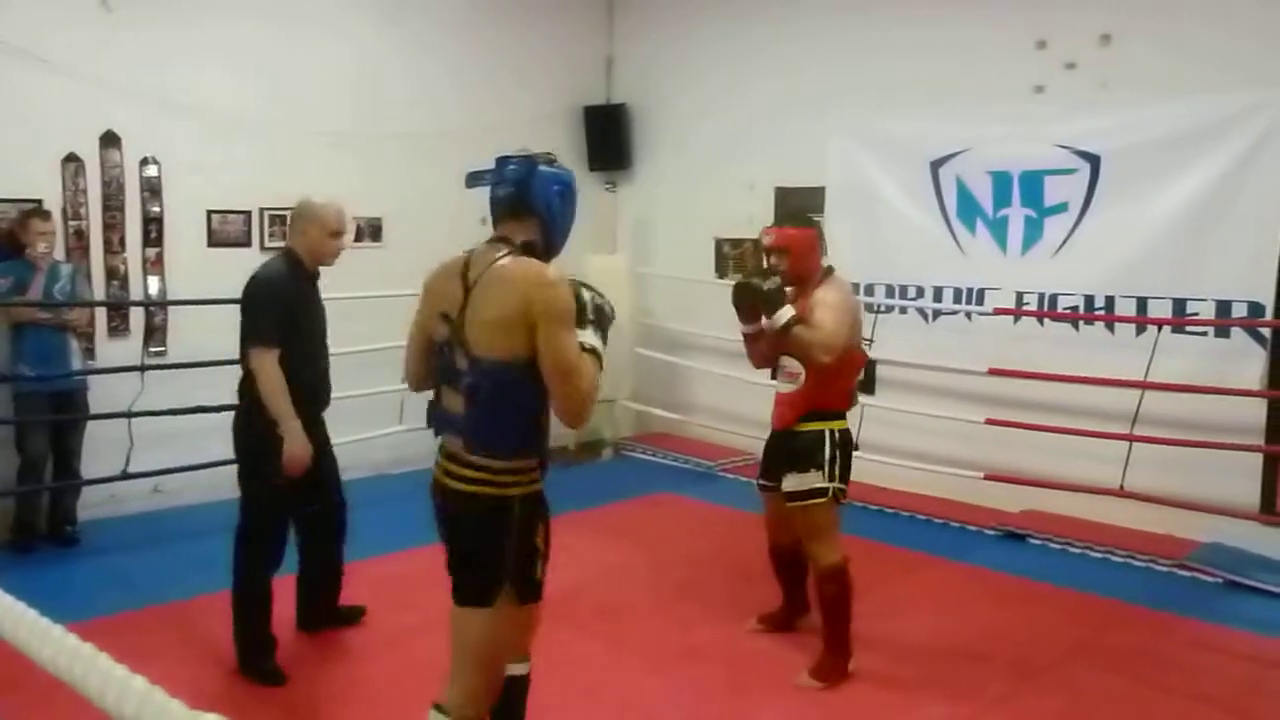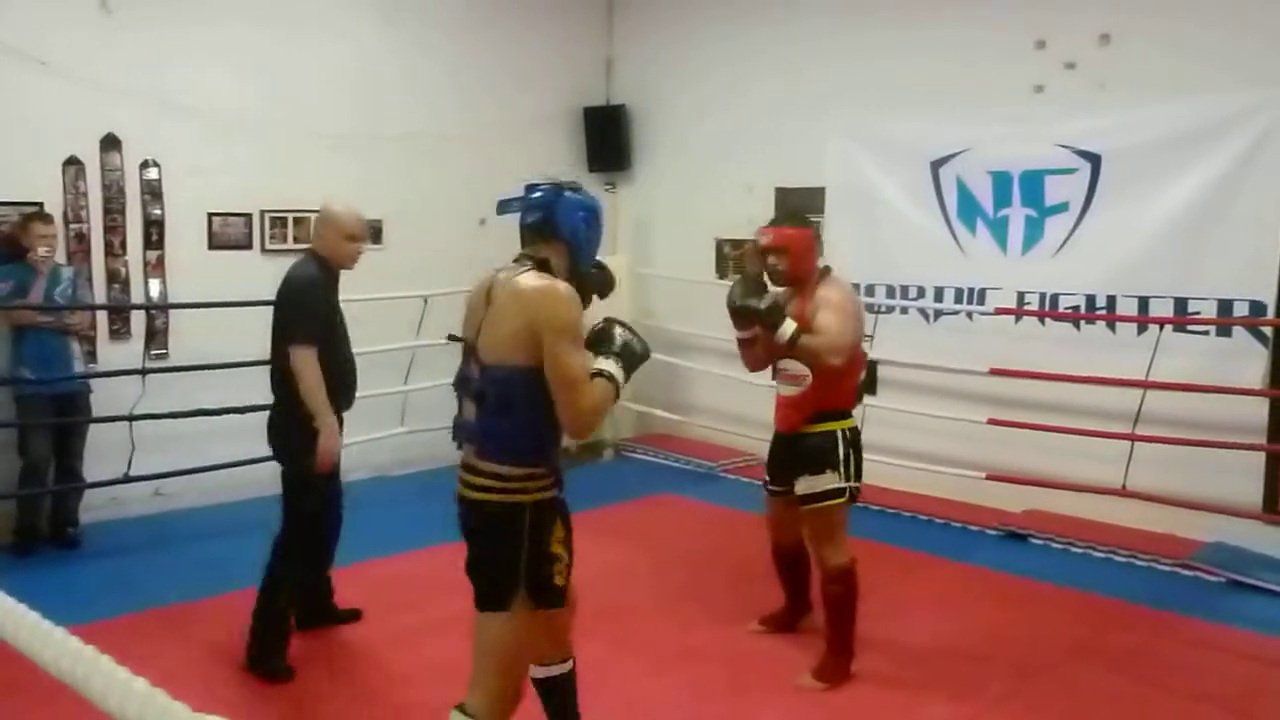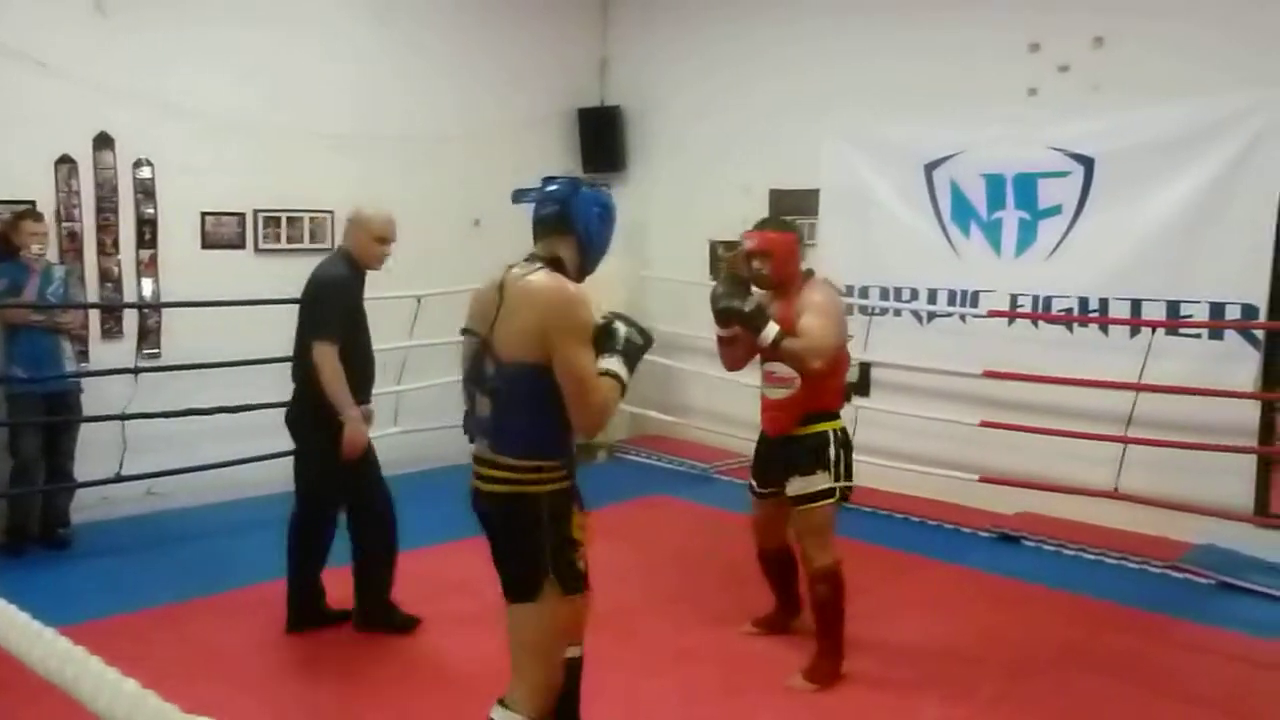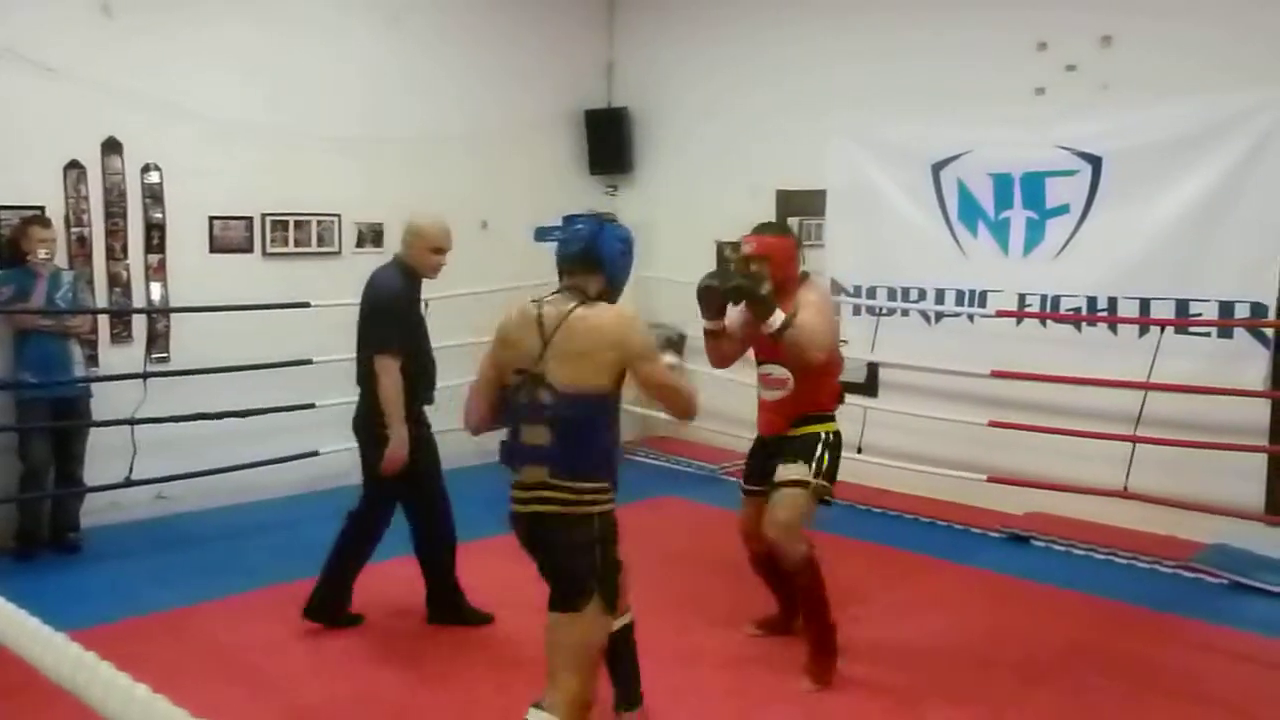
dt=0.3s
person 1, frame 1
left shoulder: (445, 277)
right shoulder: (542, 284)
left elbow: (418, 375)
right elbow: (575, 408)
right wrist: (591, 331)
left hip: (454, 480)
right hip: (502, 494)
left knee: (515, 630)
person 1, frame 2
left shoulder: (489, 289)
right shoulder: (551, 296)
right elbow: (578, 420)
right wrist: (616, 357)
left hip: (484, 487)
right hip: (517, 500)
left knee: (554, 620)
person 1, frame 3
left shoulder: (490, 290)
right shoulder: (563, 297)
right elbow: (589, 419)
right wrist: (619, 355)
left hip: (494, 480)
right hip: (534, 492)
left knee: (570, 610)
person 1, frame 4
left shoulder: (513, 324)
right shoulder: (618, 326)
left elbow: (478, 419)
right elbow: (684, 406)
right wrist: (665, 356)
left hip: (528, 505)
right hip: (578, 511)
left knee: (609, 591)
person 2, frame 1
left shoulder: (833, 296)
right shoulder: (793, 296)
left elbow: (823, 352)
right elbow: (763, 359)
left wrist: (778, 312)
right wrist: (752, 318)
left hip: (820, 435)
right hip: (786, 430)
left knee: (820, 542)
right knee: (778, 528)
left ankle: (837, 654)
right ankle: (793, 607)
person 2, frame 2
left shoulder: (835, 296)
right shoulder: (783, 298)
left elbow: (833, 355)
right elbow: (756, 362)
left wrist: (779, 324)
right wrist: (746, 322)
left hip: (828, 436)
right hip: (790, 433)
left knee: (829, 545)
right knee: (781, 529)
left ankle: (839, 655)
right ankle: (795, 608)
person 2, frame 3
left shoulder: (818, 298)
right shoulder: (766, 301)
left elbow: (815, 358)
right elbow: (733, 362)
left wrist: (761, 327)
right wrist: (728, 320)
left hip: (816, 437)
right hip: (775, 435)
left knee: (816, 547)
right knee: (766, 530)
left ankle: (829, 656)
right ankle: (788, 610)
person 2, frame 4
left shoulder: (813, 299)
right shoulder: (754, 306)
left elbow: (817, 353)
right elbow: (720, 357)
left wrist: (768, 310)
right wrist: (713, 314)
left hip: (810, 437)
right hip: (773, 437)
left knee: (783, 537)
right knee: (753, 535)
left ankle: (822, 645)
right ankle: (792, 611)
person 3, frame 1
left shoulder: (306, 279)
right shoulder: (270, 283)
right elbow: (263, 361)
right wrist: (290, 432)
left hip: (306, 425)
right hip: (271, 433)
left knee: (328, 518)
right knee: (263, 540)
left ankle: (318, 609)
right ankle: (253, 649)
person 3, frame 2
left shoulder: (317, 278)
right shoulder: (307, 282)
right elbow: (302, 359)
right wrist: (327, 426)
left hip: (309, 422)
right hip: (305, 425)
left knee: (317, 521)
right knee: (304, 528)
left ankle: (315, 606)
right ankle: (266, 643)
person 3, frame 3
left shoulder: (339, 275)
right shoulder: (335, 281)
right elbow: (324, 354)
left wrist: (355, 407)
right wrist: (351, 418)
left hip: (315, 413)
right hip: (325, 417)
left knee: (315, 510)
right knee: (373, 510)
left ankle: (304, 609)
right ankle: (375, 608)
person 3, frame 4
left shoulder: (393, 280)
right shoulder: (394, 291)
right elbow: (387, 367)
right wrist: (398, 433)
left hip: (378, 417)
right hip: (393, 420)
left knee: (374, 508)
right knee: (431, 512)
left ankle: (329, 600)
right ankle: (444, 602)
person 4, frame 1
left shoulder: (70, 271)
left elbow: (82, 318)
left wrist: (39, 315)
right wrist: (39, 270)
left hip: (70, 378)
right hip: (30, 380)
left knee: (69, 457)
right knee: (33, 457)
left ankle: (63, 523)
person 4, frame 2
left shoulder: (71, 275)
left elbow: (83, 321)
left wrist: (42, 318)
right wrist: (47, 289)
left hip: (71, 380)
right hip: (32, 383)
left knee: (71, 459)
right knee: (36, 460)
left ankle: (64, 525)
person 4, frame 3
left shoulder: (62, 274)
left elbow: (76, 322)
left wrist: (34, 318)
left hip: (63, 379)
left knee: (62, 459)
left ankle: (55, 525)
person 4, frame 4
left shoulder: (71, 279)
left elbow: (85, 324)
left wrist: (42, 322)
right wrist: (41, 278)
left hip: (72, 384)
right hip: (33, 387)
left knee: (71, 463)
right knee: (36, 464)
left ankle: (65, 529)
right ankle: (28, 535)
